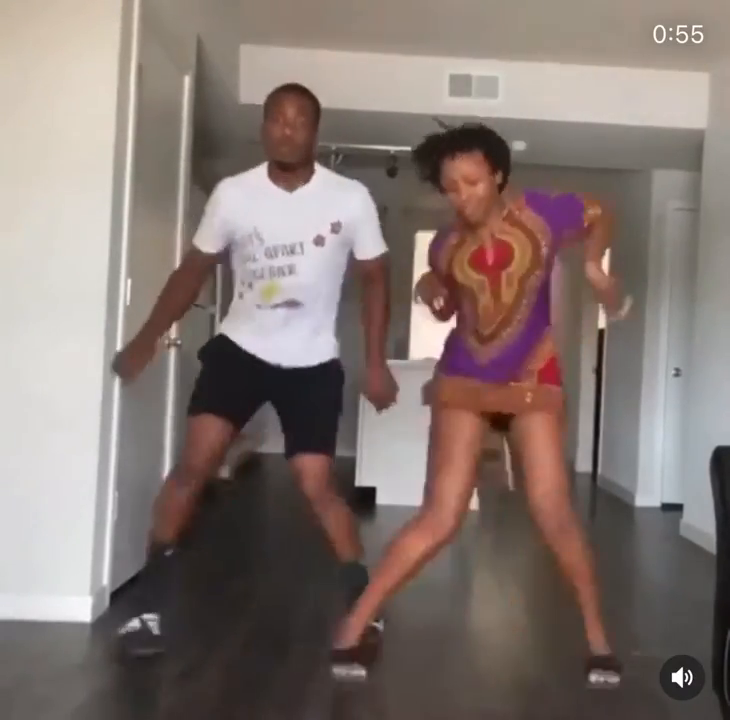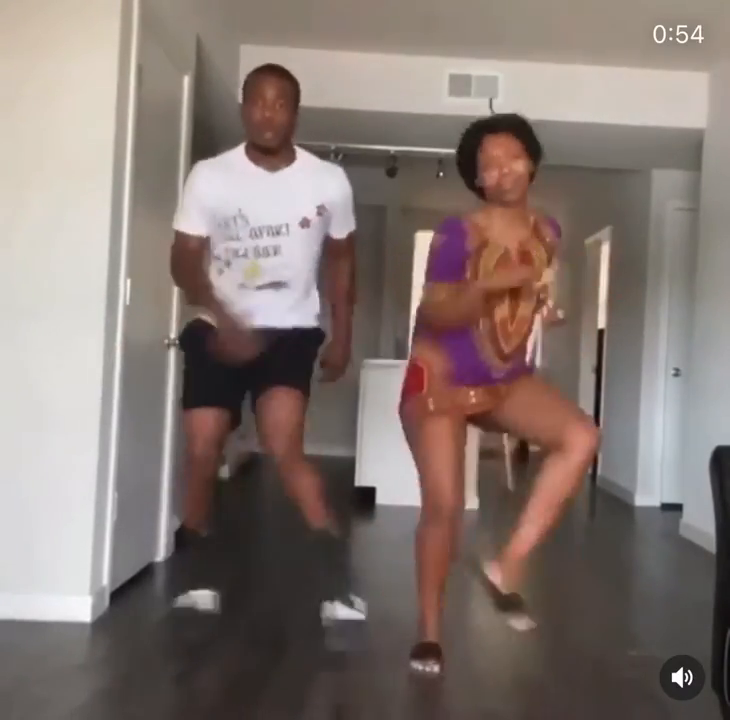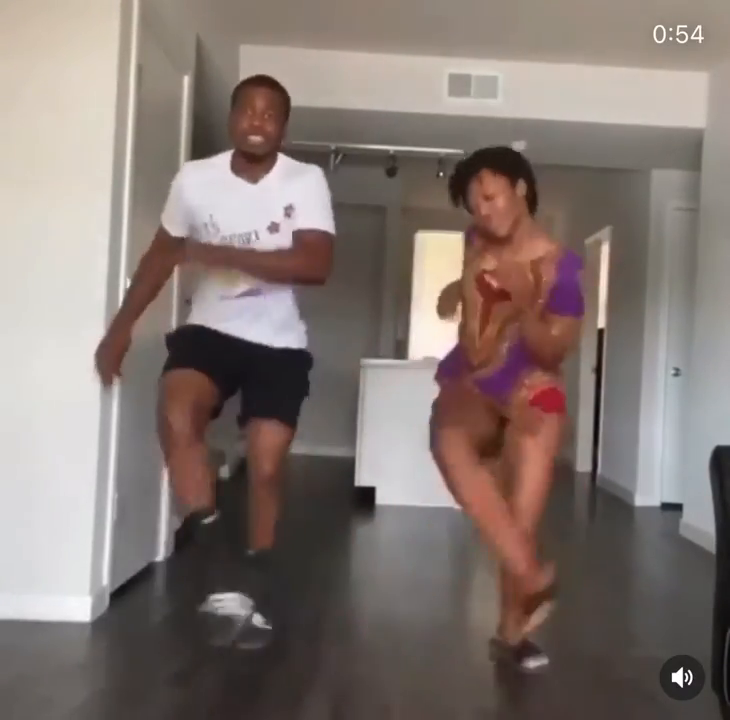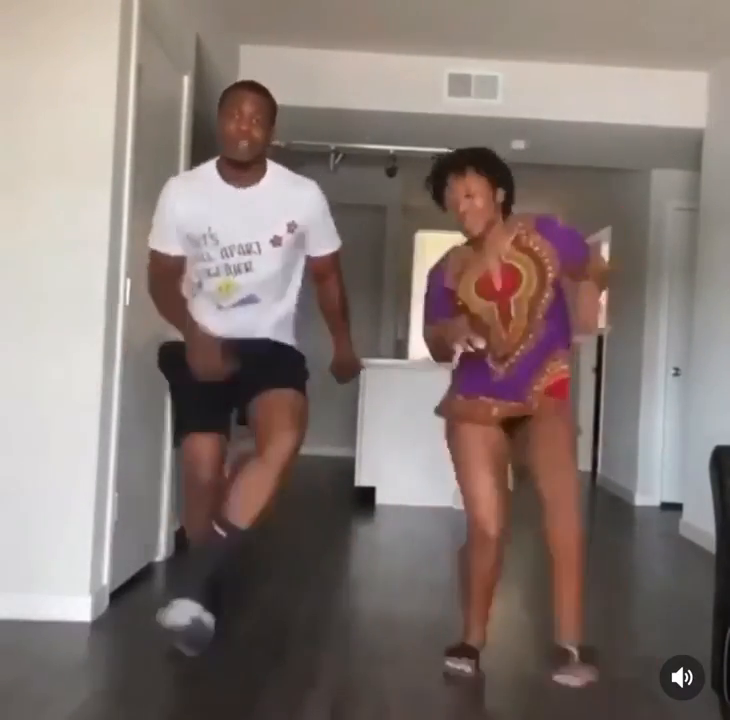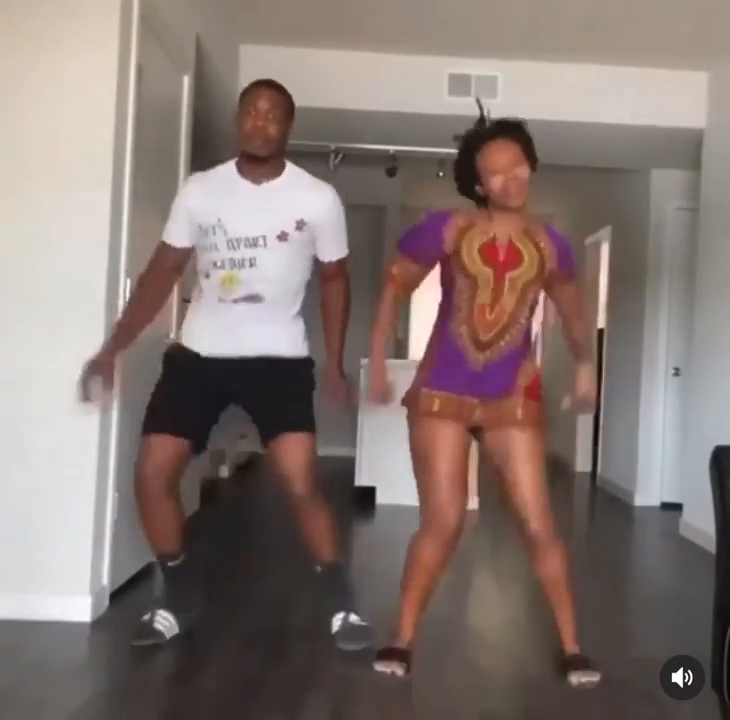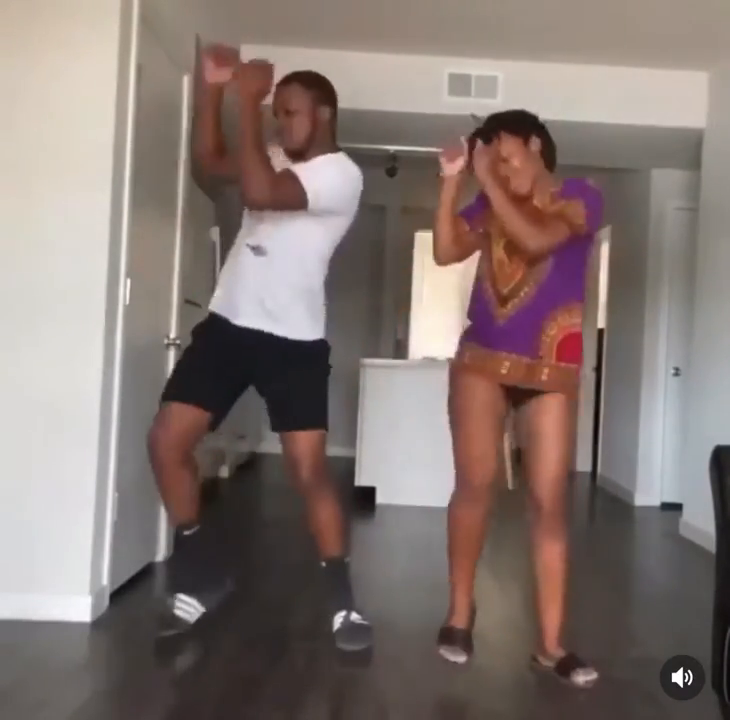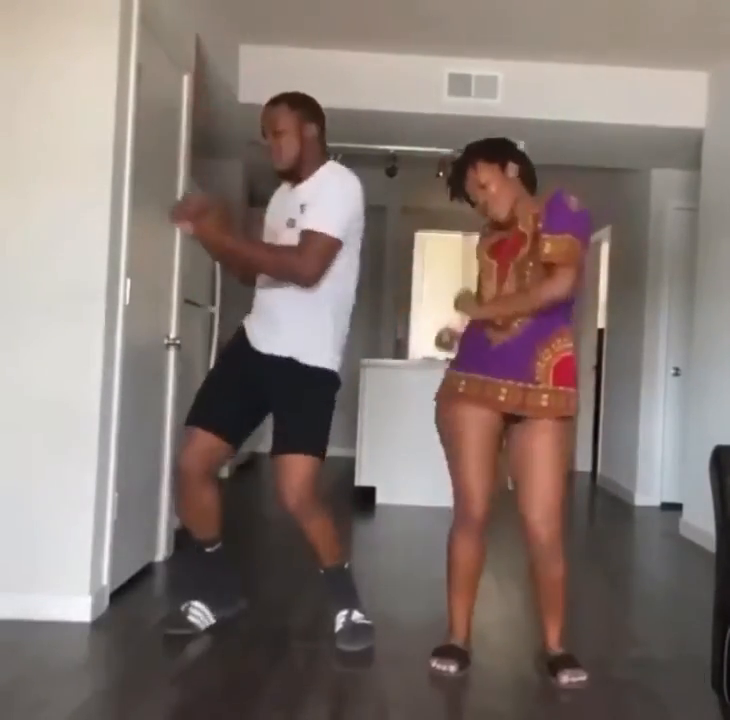
dt=0.4s
person 1, frame 1
left shoulder: (350, 198)
right shoulder: (231, 194)
left elbow: (375, 279)
right elbow: (194, 271)
left wrist: (376, 361)
right wrist: (148, 336)
left hip: (311, 361)
right hip: (240, 348)
left knee: (317, 486)
right knee: (194, 463)
left ankle: (362, 605)
right ankle: (149, 604)
person 1, frame 2
left shoulder: (330, 181)
right shoulder: (209, 176)
left elbow: (341, 259)
right elbow: (184, 262)
left wrist: (341, 336)
right wrist: (226, 318)
left hip: (290, 329)
right hip: (219, 328)
left knee: (285, 449)
right knee: (200, 448)
left ankle: (337, 586)
right ankle: (198, 573)
person 1, frame 3
left shoulder: (307, 181)
right shoulder: (193, 179)
left elbow: (316, 264)
right elbow: (163, 252)
left wrist: (225, 257)
right wrist: (121, 326)
left hip: (278, 345)
right hip: (209, 332)
left knee: (265, 469)
right knee: (176, 413)
left ankle: (256, 595)
person 1, frame 4
left shoulder: (303, 194)
right shoulder: (183, 192)
left elbow: (325, 274)
right elbow: (162, 279)
left wrist: (343, 344)
right wrist: (193, 335)
left hip: (271, 343)
right hip: (204, 346)
left knee: (283, 431)
right knee: (204, 473)
left ankle: (201, 573)
right ankle: (199, 595)
person 1, frame 5
left shoulder: (318, 198)
right shoulder: (199, 189)
left elbow: (334, 280)
right elbow: (162, 270)
left wrist: (334, 359)
right wrist: (113, 346)
left hip: (276, 358)
right hip: (199, 353)
left knee: (300, 485)
right knee: (154, 472)
left ankle: (341, 604)
right ankle: (179, 591)
person 1, frame 6
left shoulder: (341, 176)
right shoulder: (276, 159)
left elbow: (260, 193)
right elbow: (210, 159)
left wrist: (251, 107)
right wrist: (213, 87)
left hip: (293, 341)
right hip: (226, 326)
left knee: (310, 471)
right knee: (166, 440)
left ankle: (342, 600)
right ankle: (203, 571)
person 1, frame 7
left shoulder: (339, 185)
right shoulder: (285, 194)
left elbow: (307, 267)
left wrist: (224, 236)
right wrist: (210, 233)
left hip: (308, 363)
right hip: (253, 347)
left knee: (297, 496)
right knee: (191, 464)
left ankle: (347, 603)
right ankle: (215, 585)
person 2, frame 1
left shoulder: (539, 211)
right shoulder: (446, 243)
left elbow: (599, 217)
left wrist: (593, 267)
right wrist: (434, 293)
left hip: (530, 380)
right hip: (463, 380)
left knee: (554, 516)
right knee: (440, 518)
left ankle: (598, 640)
right ankle: (354, 629)
person 2, frame 2
left shoulder: (544, 232)
right shoulder: (457, 236)
right elbow: (439, 315)
left wrist: (545, 304)
right wrist: (491, 283)
left hip: (507, 381)
right hip: (442, 380)
left knee: (581, 438)
right knee: (443, 507)
left ankle: (507, 568)
right ankle: (429, 631)
person 2, frame 3
left shoulder: (559, 265)
right shoulder: (480, 242)
left elbow: (553, 353)
left wrist: (519, 306)
right wrist: (456, 291)
left hip: (530, 396)
right hip: (469, 387)
left knee: (522, 525)
right knee: (448, 443)
left ankle: (511, 631)
right ankle: (531, 578)
person 2, frame 4
left shoulder: (548, 236)
right shoulder: (447, 270)
left elbow: (589, 271)
right elbow: (437, 347)
left wrist: (586, 281)
right wrist: (453, 335)
left hip: (543, 393)
right hip: (476, 399)
left knee: (560, 499)
right knee: (486, 527)
left ankle: (569, 637)
right ankle: (471, 639)
person 2, frame 5
left shoulder: (548, 242)
right shoulder: (447, 228)
left elbow: (570, 304)
right elbow: (394, 286)
left wrist: (585, 361)
right wrist: (377, 360)
left hip: (512, 397)
right hip: (443, 391)
left knee: (539, 525)
right knee: (443, 520)
left ankle: (570, 645)
right ankle: (401, 639)
person 2, frame 6
left shoulder: (580, 196)
right shoulder: (491, 206)
left elbow: (536, 239)
right elbow: (445, 252)
left wrist: (490, 182)
right wrist: (451, 181)
left hip: (551, 360)
right hip: (483, 356)
left knee: (548, 504)
right knee: (474, 486)
left ankle: (552, 645)
right ankle: (459, 616)
person 2, frame 7
left shoulder: (561, 211)
right shoulder: (491, 237)
left elbow: (561, 284)
left wrist: (489, 307)
right wrist: (462, 331)
left hip: (542, 385)
right hip: (475, 381)
left knee: (543, 531)
right knee: (471, 513)
left ankle: (554, 645)
right ankle: (458, 636)
